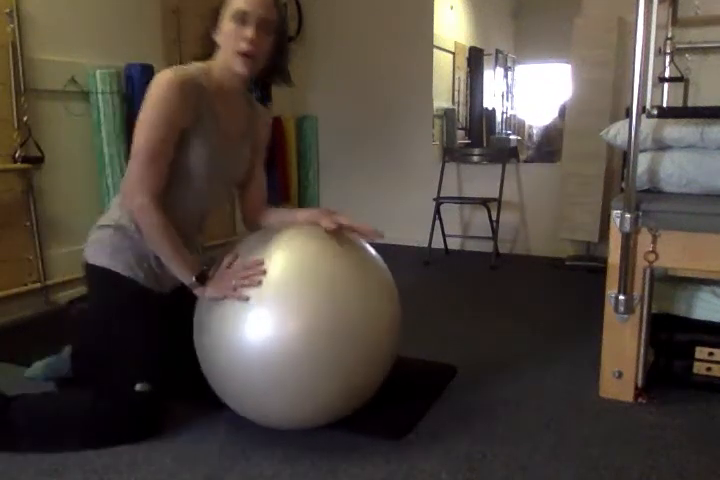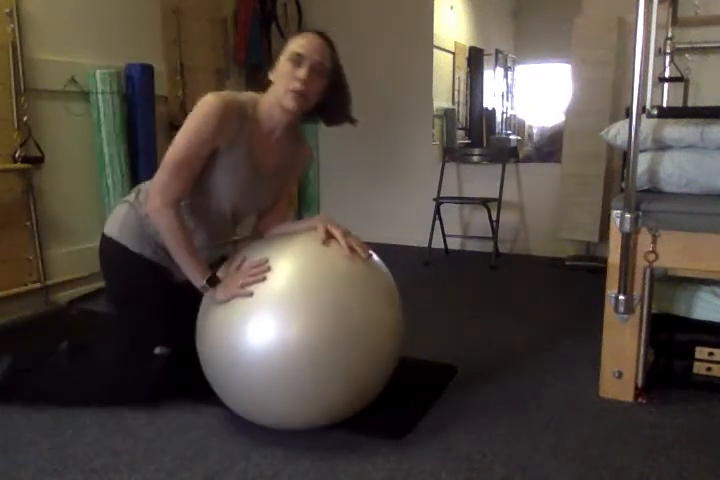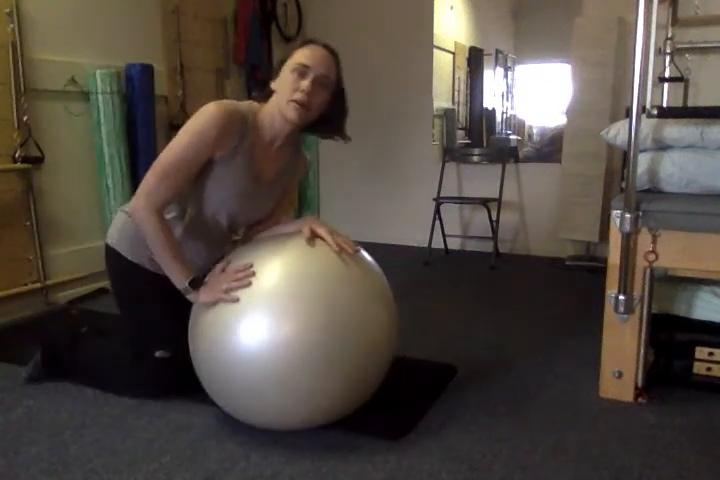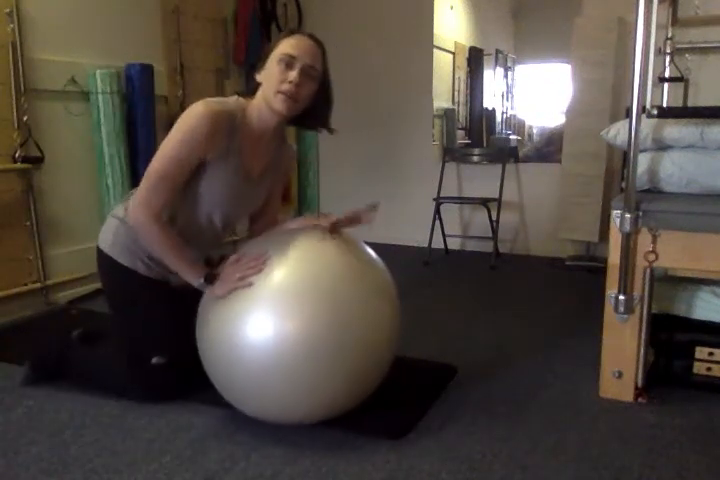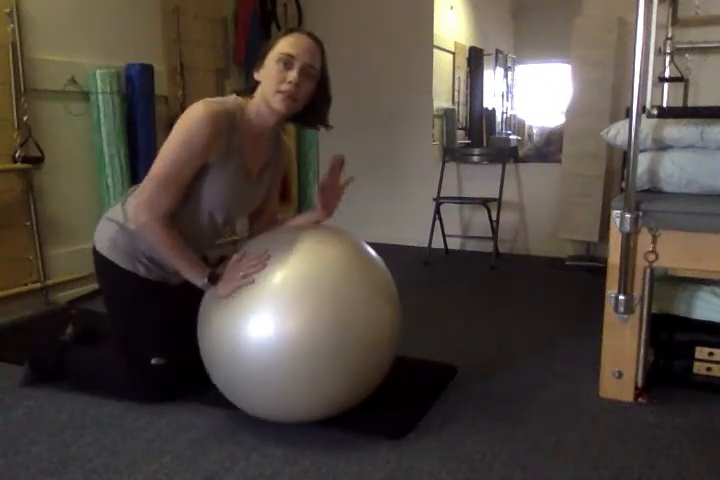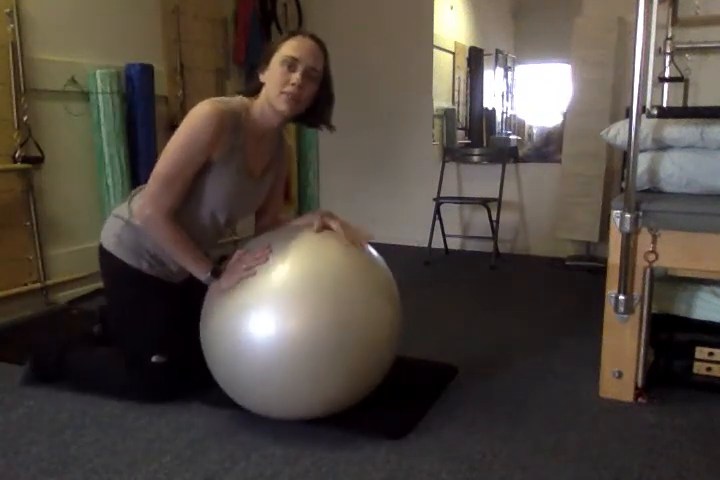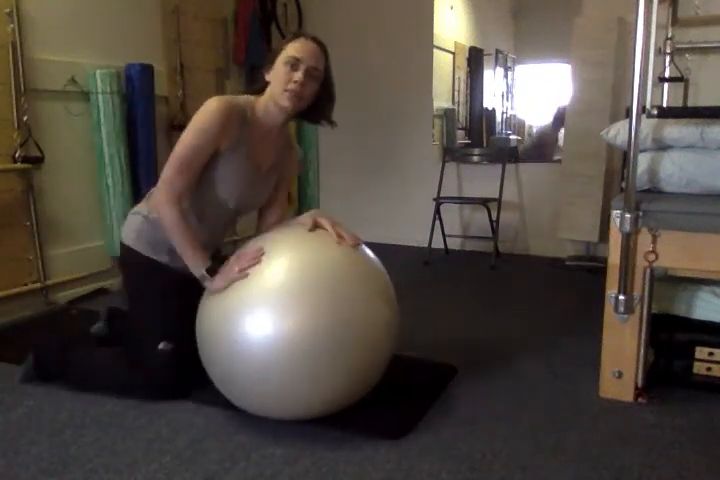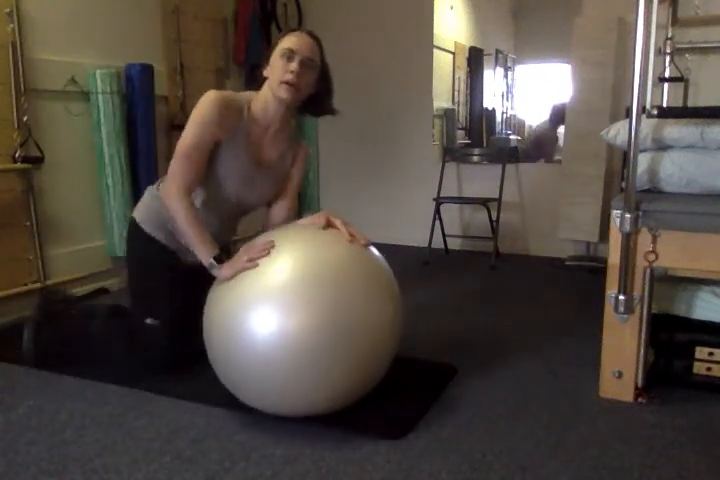
dt=0.3s
person 1, frame 1
left shoulder: (257, 118)
right shoulder: (176, 87)
left elbow: (254, 212)
right elbow: (140, 199)
left wrist: (311, 215)
right wrist: (200, 280)
left hip: (171, 267)
right hip: (125, 261)
left knee: (201, 381)
right knee: (135, 414)
left ankle: (88, 360)
person 1, frame 2
left shoulder: (299, 153)
right shoulder: (222, 110)
left elbow: (266, 229)
right elbow: (160, 202)
left wrist: (314, 225)
right wrist: (210, 283)
left hip: (198, 253)
right hip: (139, 242)
left knee: (204, 369)
right knee: (148, 378)
person 1, frame 3
left shoulder: (296, 162)
right shoulder: (222, 119)
left elbow: (254, 233)
right elbow: (146, 204)
left wrist: (301, 226)
right wrist: (193, 286)
left hip: (200, 259)
right hip: (142, 251)
right knee: (167, 376)
left ankle: (94, 336)
right ankle: (62, 351)
person 1, frame 4
left shoulder: (282, 153)
right shoulder: (210, 117)
left elbow: (260, 232)
right elbow: (143, 212)
left wrist: (314, 223)
right wrist: (207, 280)
left hip: (186, 258)
right hip: (135, 254)
left knee: (205, 361)
right knee: (163, 381)
left ankle: (96, 339)
right ankle: (58, 355)
person 1, frame 5
left shoulder: (277, 150)
right shoulder: (210, 118)
left elbow: (262, 232)
right elbow: (146, 216)
left wrist: (317, 214)
right wrist: (211, 280)
left hip: (180, 258)
right hip: (131, 254)
left knee: (202, 359)
right knee: (161, 381)
left ankle: (89, 337)
right ankle: (53, 357)
person 1, frame 6
left shoulder: (279, 151)
right shoulder: (215, 116)
left elbow: (267, 231)
right elbow: (152, 209)
left wrist: (314, 220)
right wrist: (215, 276)
left hip: (185, 258)
right hip: (136, 253)
left knee: (206, 357)
right knee: (164, 382)
left ankle: (117, 329)
right ankle: (53, 356)
person 1, frame 7
left shoulder: (288, 153)
right shoulder: (223, 112)
left elbow: (267, 229)
right elbow: (165, 197)
left wrist: (304, 221)
right wrist: (210, 274)
left hip: (200, 252)
right hip: (154, 248)
right knee: (168, 378)
left ankle: (117, 327)
right ankle: (52, 357)
person 1, frame 8
left shoulder: (296, 152)
right shoulder: (221, 107)
left elbow: (276, 226)
right elbow: (173, 190)
left wrist: (314, 222)
right wrist: (217, 263)
left hip: (220, 242)
right hip: (161, 233)
left knee: (201, 340)
right knee: (159, 349)
